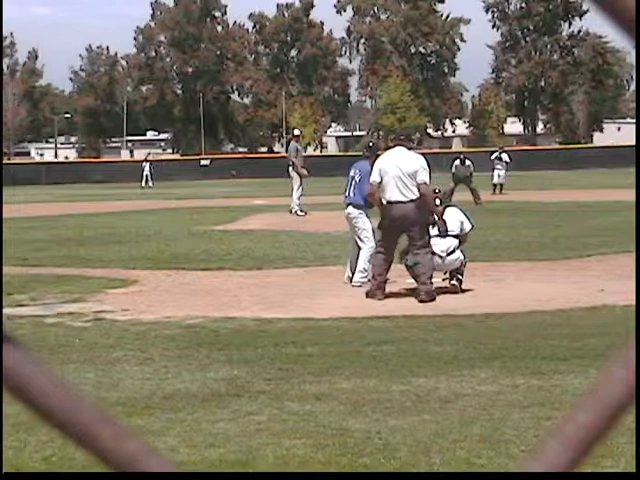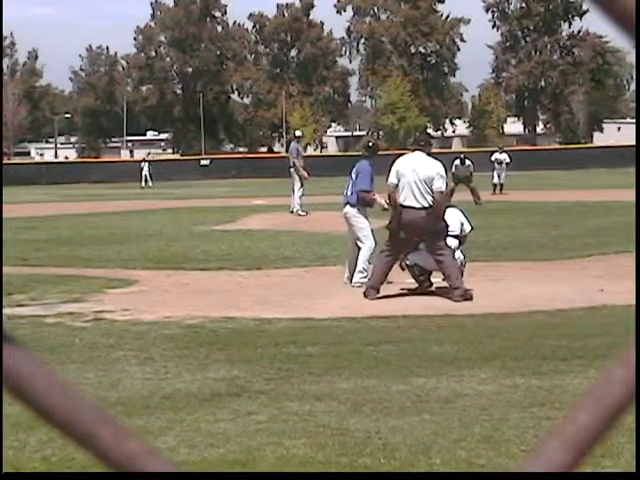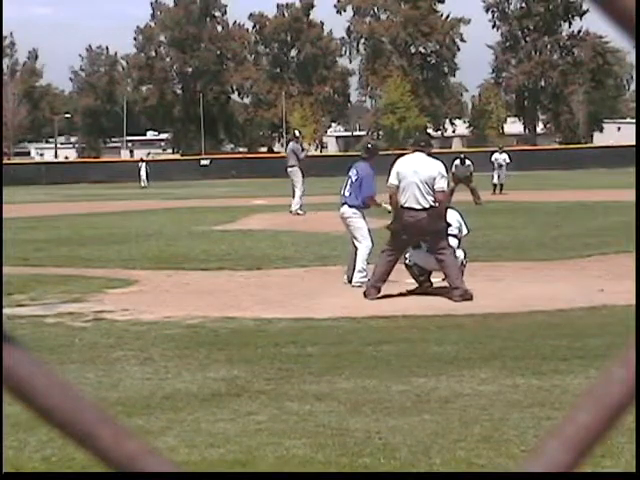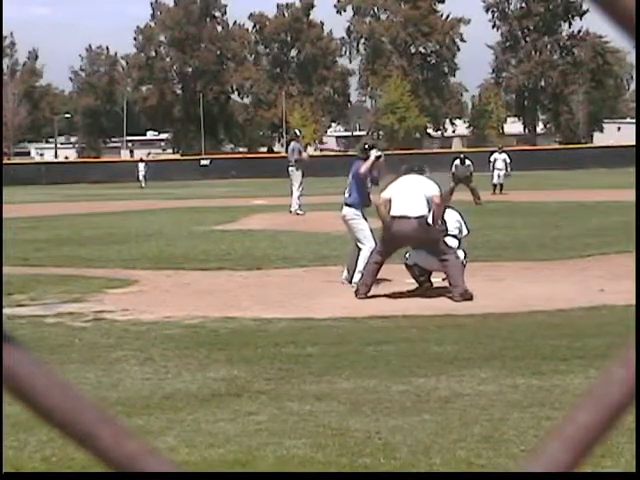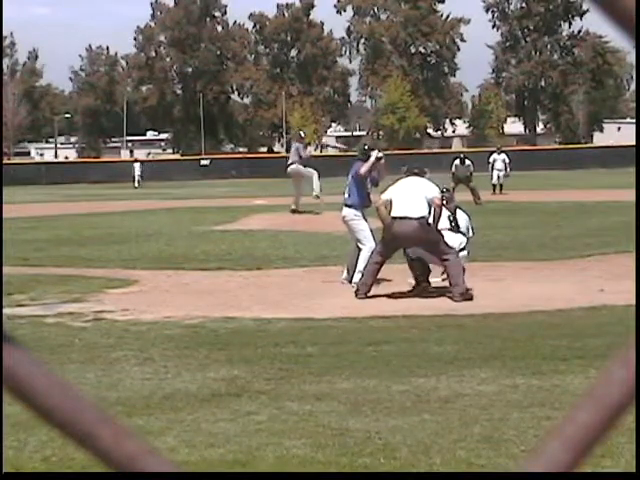
dt=1s
person 1, frame 1
left shoulder: (382, 159)
right shoulder: (417, 159)
left elbow: (373, 191)
right elbow: (425, 191)
left wrist: (383, 210)
right wrist: (433, 211)
left hip: (391, 210)
right hip: (414, 208)
left knee: (384, 249)
right knee: (421, 249)
left ankle: (376, 288)
right ankle: (424, 288)
person 1, frame 2
left shoulder: (400, 162)
right shoulder: (436, 165)
left elbow: (391, 192)
right elbow: (439, 198)
left wrist: (397, 213)
right wrist: (438, 219)
left hip: (404, 214)
right hip: (426, 215)
left knee: (389, 252)
right knee: (443, 253)
left ankle: (372, 289)
right ankle: (458, 291)
person 1, frame 3
left shoulder: (400, 162)
right shoulder: (437, 165)
left elbow: (392, 193)
right elbow: (441, 198)
left wrist: (398, 215)
right wrist: (440, 218)
left hip: (405, 215)
right hip: (428, 216)
left knee: (390, 252)
right knee: (445, 253)
left ankle: (372, 289)
right ankle: (458, 291)
person 1, frame 4
left shoulder: (396, 182)
right shoulder: (428, 182)
left elbow: (380, 204)
right elbow: (437, 202)
left wrist: (388, 225)
right wrist: (435, 225)
left hip: (396, 226)
right hip: (419, 225)
left knee: (379, 254)
right knee: (448, 254)
left ankle: (362, 290)
right ankle: (459, 291)
person 1, frame 5
left shoulder: (396, 184)
right shoulder: (428, 184)
left elbow: (380, 205)
right elbow: (437, 203)
left wrist: (388, 226)
right wrist: (433, 226)
left hip: (396, 226)
right hip: (419, 225)
left knee: (378, 255)
right knee: (449, 254)
left ankle: (362, 290)
right ankle: (459, 292)
person 2, frame 1
left shoulder: (356, 166)
right shoulder: (368, 169)
right elbow: (368, 194)
left hip: (350, 208)
right hip: (359, 210)
left knee: (356, 244)
right knee: (369, 244)
left ankle: (350, 275)
right ankle: (359, 278)
person 2, frame 2
left shoulder: (360, 165)
right shoulder: (366, 167)
right elbow: (362, 193)
left wrist: (375, 198)
right wrist: (378, 201)
left hip: (350, 208)
right hip: (356, 210)
left knee: (356, 244)
right knee: (368, 243)
left ankle: (350, 276)
right ankle: (359, 279)
person 2, frame 3
left shoulder: (355, 166)
right shoulder: (368, 171)
right elbow: (368, 197)
right wrist: (383, 205)
left hip: (346, 208)
right hip: (354, 211)
left knee: (357, 243)
right knee: (365, 244)
left ankle: (350, 275)
right ankle: (359, 279)
person 2, frame 4
left shoulder: (363, 165)
right shoulder: (358, 164)
left elbow: (376, 181)
right elbow: (362, 172)
left wrist: (380, 164)
right wrist: (372, 158)
left hip: (353, 211)
right hip: (354, 211)
left knee: (360, 244)
right knee: (369, 245)
left ankle: (348, 276)
right ankle: (358, 279)
person 2, frame 5
left shoulder: (365, 167)
right shoulder: (358, 165)
left elbow: (377, 182)
right elbow: (362, 172)
left wrist: (381, 164)
right wrist: (373, 158)
left hip: (354, 212)
right hip: (353, 212)
left knee: (360, 245)
right knee: (369, 245)
left ankle: (348, 276)
right ankle: (358, 279)
